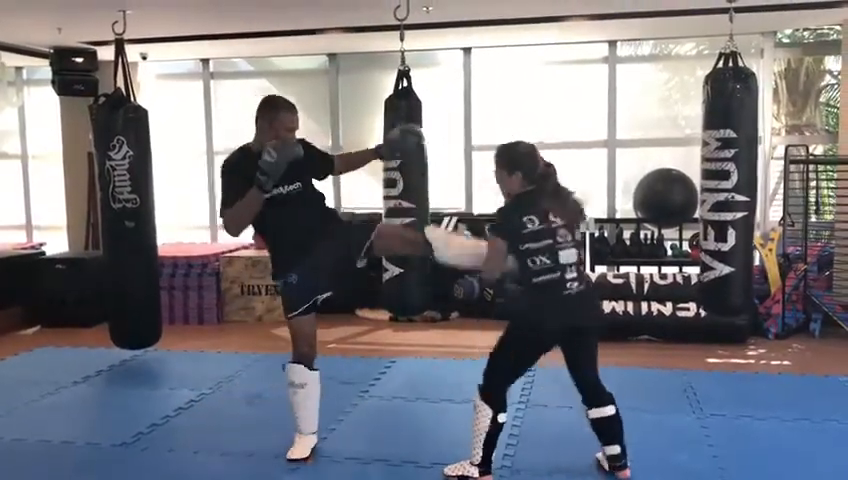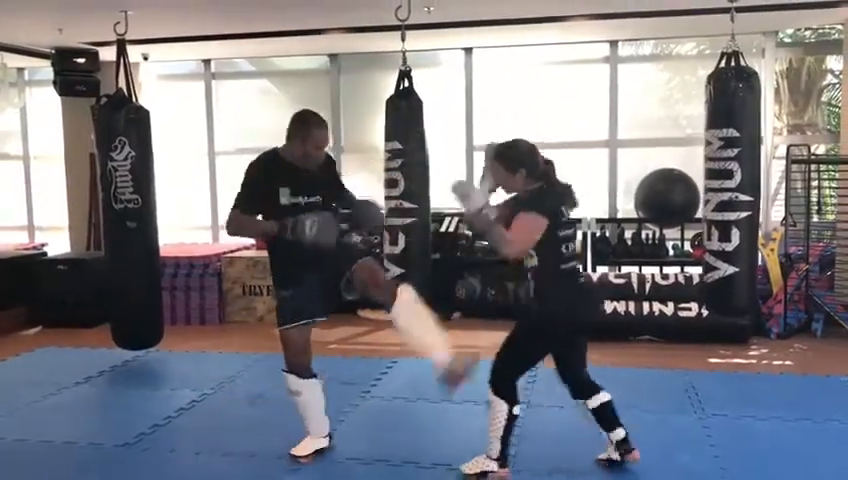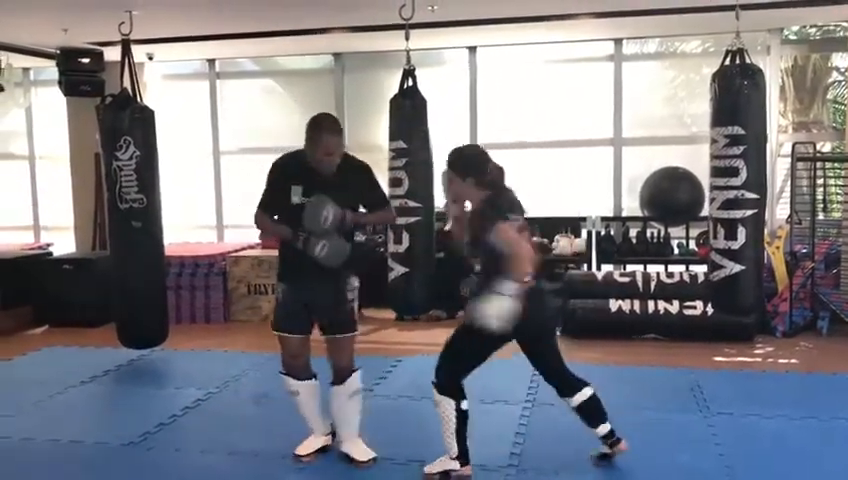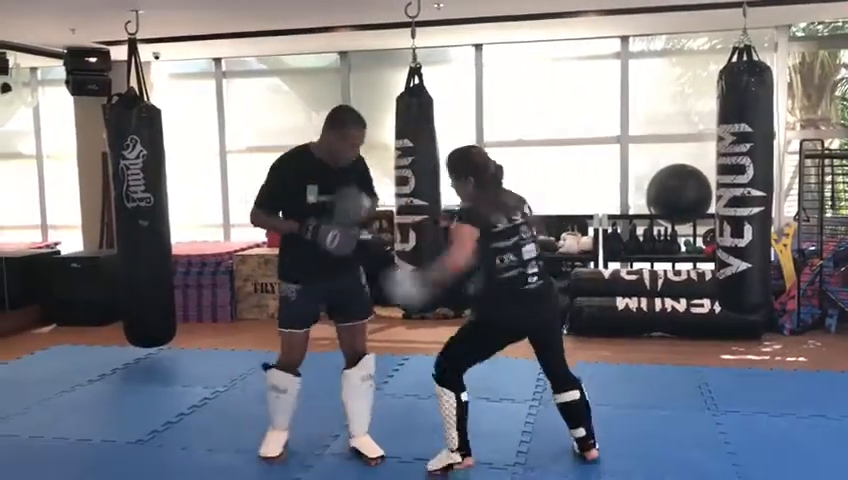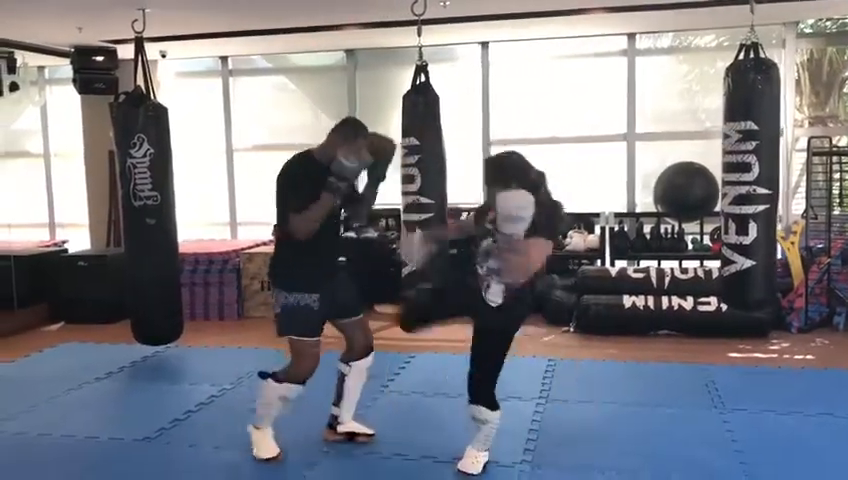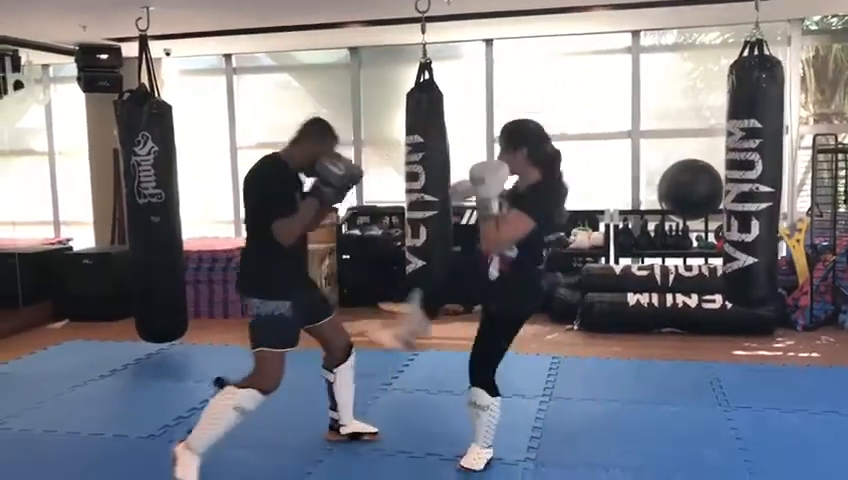
dt=0.3s
person 1, frame 1
left shoulder: (299, 150)
right shoulder: (238, 166)
left elbow: (335, 164)
right elbow: (232, 226)
left wrist: (381, 150)
right wrist: (263, 183)
left hip: (334, 235)
right hip: (295, 262)
left knee: (408, 239)
right knee: (304, 348)
right ankle: (306, 435)
person 1, frame 2
left shoulder: (324, 164)
right shoulder: (264, 169)
right elbow: (235, 224)
left wrist: (361, 210)
right wrist: (288, 229)
left hip: (336, 252)
right hip: (292, 272)
left knee: (387, 286)
right knee: (296, 358)
left ankle: (447, 361)
right ankle: (319, 435)
person 1, frame 3
left shoulder: (357, 171)
right shoulder: (285, 168)
left elbow: (388, 215)
right elbow: (262, 218)
left wrist: (351, 218)
right wrist: (297, 238)
left hip: (337, 276)
right hip: (294, 278)
left knee: (343, 364)
right knee: (294, 363)
left ankle: (350, 437)
right ankle: (321, 432)
person 1, frame 4
left shoulder: (355, 165)
right shoulder: (290, 165)
left elbow: (368, 202)
right elbow: (258, 216)
left wrist: (363, 211)
right wrist: (306, 230)
left hip: (345, 269)
right hip: (301, 275)
left knee: (357, 350)
right knee: (291, 357)
left ankle: (359, 434)
right ankle: (277, 430)
person 1, frame 5
left shoulder: (334, 169)
right shoulder: (299, 171)
left elbow: (359, 208)
right elbow: (300, 229)
left wrist: (376, 175)
right wrist: (334, 188)
left hip: (328, 272)
right hip: (297, 281)
left knee: (362, 343)
right knee: (304, 365)
left ankle: (340, 422)
right ankle: (261, 428)
person 1, frame 6
left shoulder: (289, 175)
right shoulder: (267, 175)
left elbow: (306, 221)
right elbow: (285, 235)
left wrist: (332, 193)
right wrist: (319, 194)
left hip: (295, 280)
right hip: (267, 290)
left knee: (341, 345)
right knee: (266, 379)
left ankle: (342, 422)
right ankle: (189, 450)
person 2, frame 1
left shoulder: (508, 216)
right shoulder: (564, 201)
left elbow: (491, 271)
left wrist: (483, 277)
left hip: (539, 314)
right hip: (582, 308)
left knee: (493, 385)
right knee: (589, 383)
person 2, frame 2
left shoulder: (543, 200)
right shoulder: (533, 199)
left elbow: (512, 247)
right elbow: (502, 232)
left wrist: (483, 215)
right wrist: (481, 206)
left hip: (557, 305)
right hip: (575, 304)
left knee: (503, 376)
right knee: (576, 377)
left ankle: (495, 461)
right ankle: (623, 445)
person 2, frame 3
left shoulder: (494, 213)
right shoulder: (484, 208)
left elbow: (524, 258)
right elbow: (464, 240)
left wrist: (506, 294)
right wrist: (457, 211)
left hip: (500, 310)
right hip: (533, 308)
left knee: (447, 374)
right knee: (559, 375)
right ankle: (610, 438)
person 2, frame 4
left shoulder: (474, 214)
right shoulder: (515, 202)
left elbow: (455, 261)
left wrist: (419, 280)
left hip: (505, 312)
right hip: (543, 303)
left knee: (447, 370)
right knee: (560, 373)
left ankle: (459, 452)
right ankle: (587, 444)
person 2, frame 5
left shoulder: (545, 222)
right shoulder: (491, 212)
left elbow: (517, 275)
right elbow: (465, 228)
left wrist: (510, 233)
right wrist: (431, 238)
left hip: (503, 312)
right hip: (469, 287)
left knee: (481, 386)
right knee: (411, 316)
left ankle: (479, 449)
person 2, frame 6
left shoulder: (541, 197)
right shoulder: (528, 188)
left elbow: (493, 242)
left wrist: (487, 199)
right wrist: (489, 196)
left hip: (514, 295)
right hip: (499, 280)
left knee: (482, 368)
left ankle: (482, 446)
right ankle: (408, 332)
